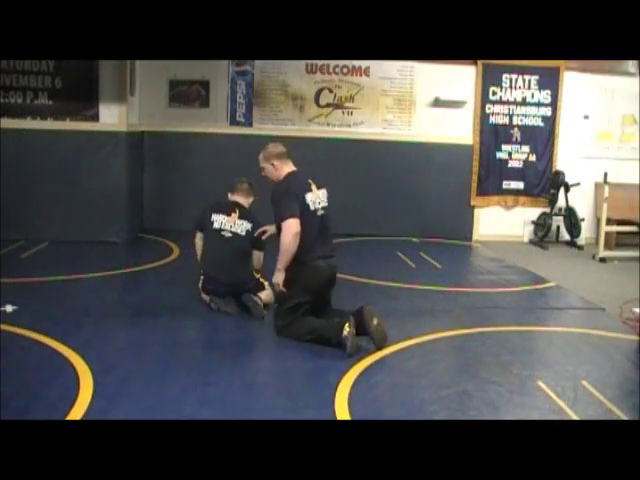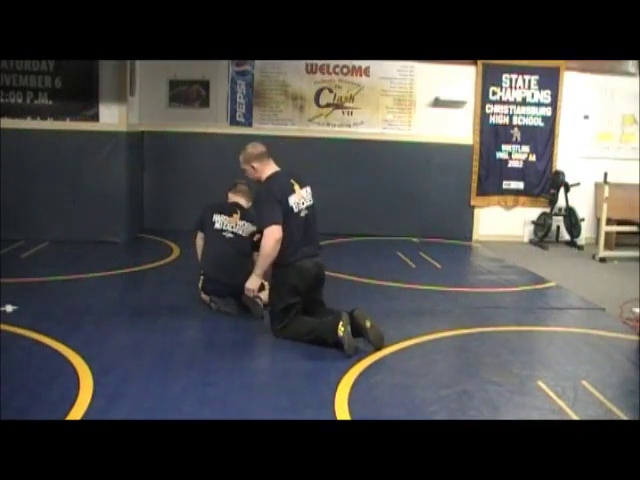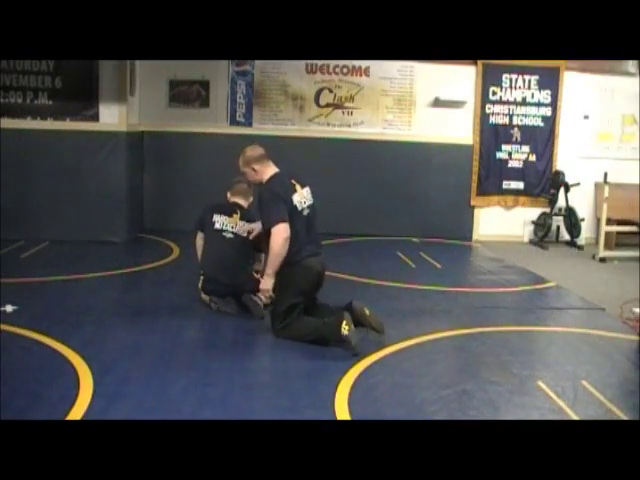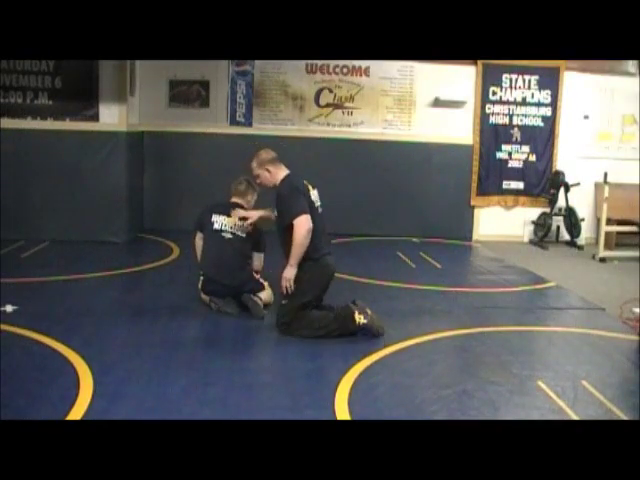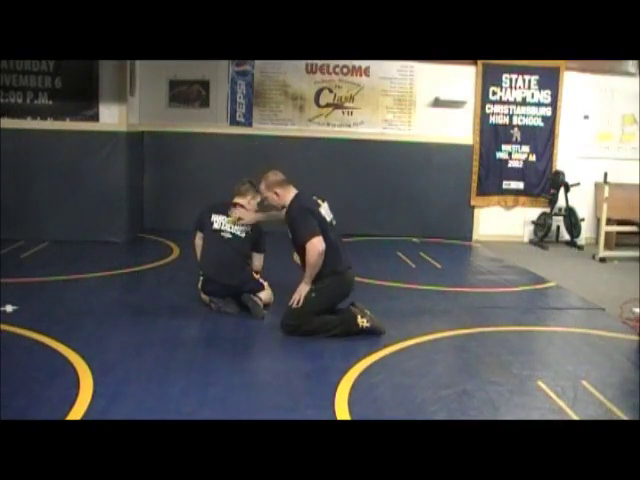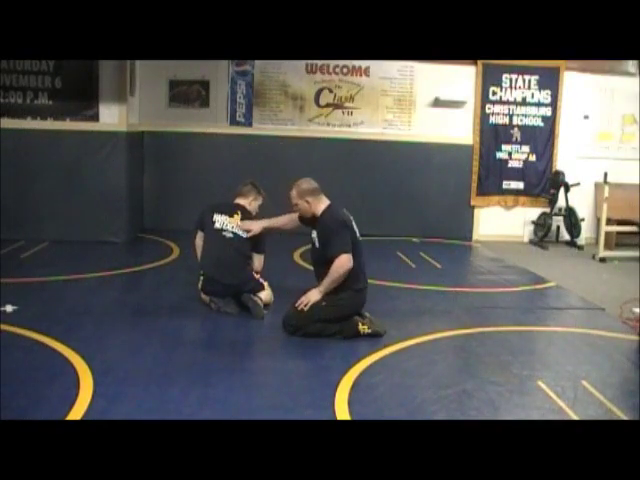
dt=0.4s
person 1, frame 1
left shoulder: (284, 189)
right shoulder: (313, 183)
left elbow: (292, 230)
left wrist: (280, 269)
right wrist: (277, 226)
left hip: (305, 268)
right hip: (328, 263)
left knee: (286, 323)
right knee: (320, 312)
left ankle: (338, 329)
right ankle: (360, 319)
person 1, frame 2
left shoulder: (266, 192)
right shoulder: (297, 180)
left elbow: (274, 236)
left wrist: (256, 275)
left hip: (291, 268)
right hip: (315, 262)
left knee: (283, 325)
right knee: (314, 310)
left ankle: (334, 328)
right ankle: (353, 320)
person 1, frame 3
left shoulder: (269, 192)
right shoulder: (294, 181)
left elbow: (282, 235)
left wrist: (268, 276)
right wrist: (264, 224)
left hip: (296, 268)
right hip: (315, 261)
left knee: (283, 325)
right knee: (306, 307)
left ankle: (336, 328)
right ankle: (350, 313)
person 1, frame 4
left shoulder: (287, 189)
right shoulder: (296, 183)
left elbow: (304, 226)
left wrist: (291, 266)
right wrist: (261, 214)
left hip: (312, 266)
right hip: (321, 262)
left knee: (286, 322)
right knee: (304, 309)
left ankle: (350, 319)
right ankle: (352, 312)
person 1, frame 5
left shoulder: (299, 210)
right shoulder: (304, 201)
left elbow: (317, 247)
left wrist: (306, 282)
right wrist: (257, 216)
left hip: (333, 279)
right hip: (338, 275)
left knee: (290, 323)
right knee: (302, 311)
left ankle: (352, 321)
right ankle: (351, 313)
person 1, frame 6
left shoulder: (332, 222)
right shoulder: (326, 213)
left elbow: (345, 263)
right elbow: (294, 219)
left wrist: (319, 291)
right wrist: (263, 223)
left hip: (347, 295)
right hip: (343, 290)
left knee: (292, 322)
right knee: (297, 309)
left ankle: (354, 326)
right ankle: (351, 316)
person 2, frame 1
left shoulder: (210, 211)
right shoulder: (253, 221)
left elbow: (199, 240)
right elbow: (257, 263)
left hip: (211, 279)
right hip: (242, 281)
left knee: (205, 293)
right knee: (268, 294)
left ankle: (215, 300)
right ankle: (255, 300)
person 2, frame 2
left shoulder: (210, 210)
right shoulder: (253, 221)
left elbow: (200, 240)
left hip: (211, 279)
right hip: (242, 281)
left knee: (205, 293)
right knee: (266, 293)
left ankle: (217, 301)
right ankle: (254, 300)
person 2, frame 3
left shoulder: (210, 211)
right shoulder: (254, 223)
left elbow: (200, 240)
left hip: (212, 280)
right hip: (242, 282)
left knee: (204, 293)
left ankle: (218, 300)
right ankle: (255, 300)
person 2, frame 4
left shoulder: (209, 211)
right shoulder: (253, 224)
left elbow: (199, 240)
right elbow: (257, 265)
left hip: (211, 281)
right hip: (242, 282)
left knee: (204, 293)
right knee: (267, 295)
left ankle: (217, 301)
right ankle: (255, 300)
person 2, frame 5
left shoulder: (209, 211)
right shoulder: (254, 225)
left elbow: (199, 240)
right elbow: (257, 266)
left hip: (211, 281)
right hip: (241, 282)
left knee: (204, 293)
right knee: (267, 294)
left ankle: (217, 301)
right ankle: (254, 300)
person 2, frame 6
left shoulder: (211, 211)
left elbow: (199, 240)
right elbow: (257, 266)
left hip: (211, 280)
right hip: (241, 281)
left knee: (204, 292)
right knee: (267, 294)
left ankle: (217, 300)
right ankle: (255, 299)
